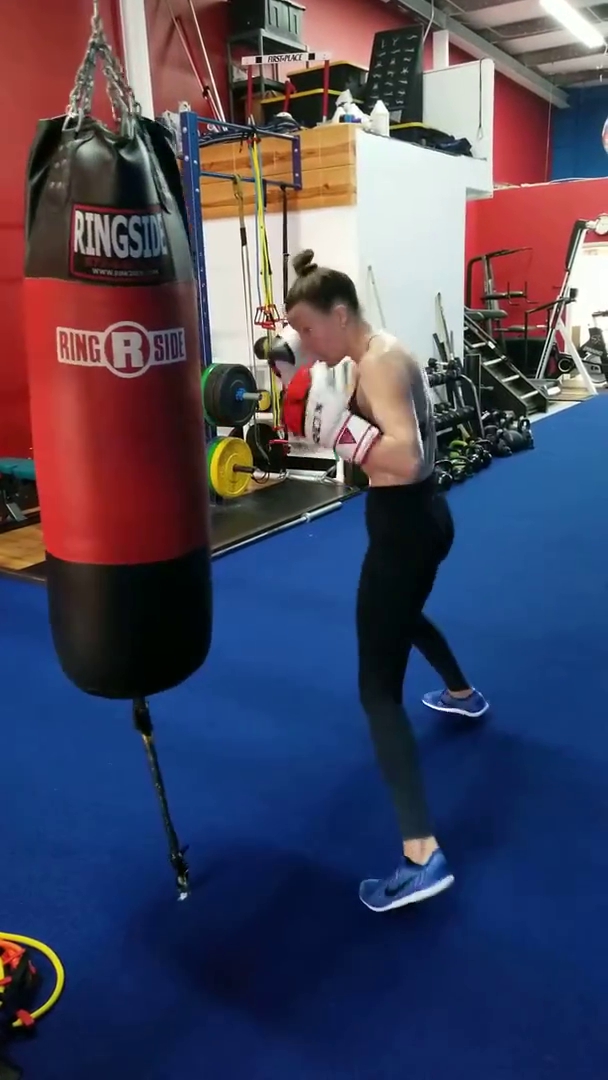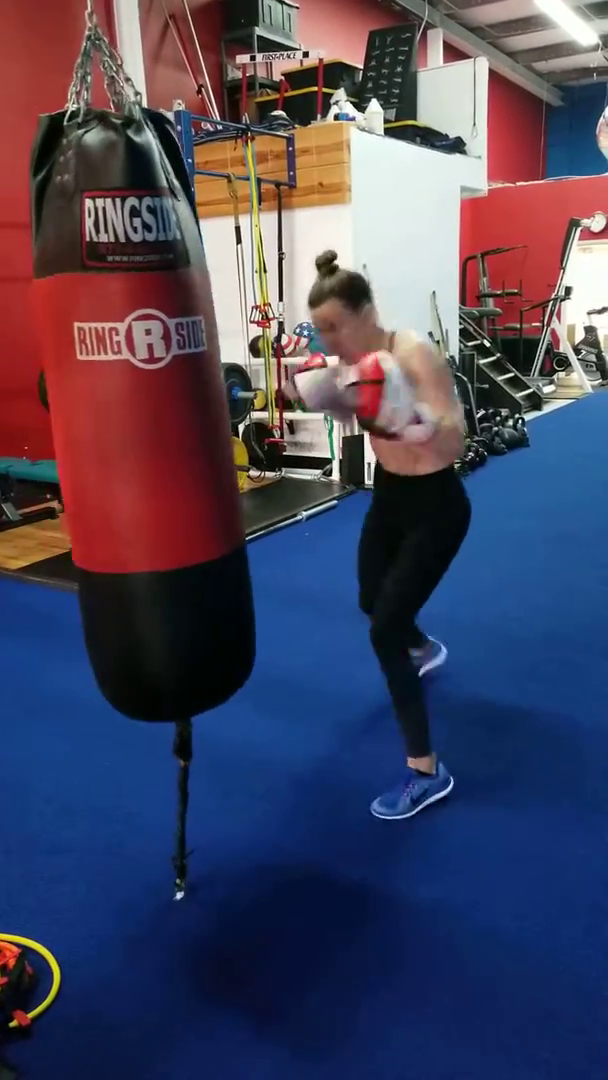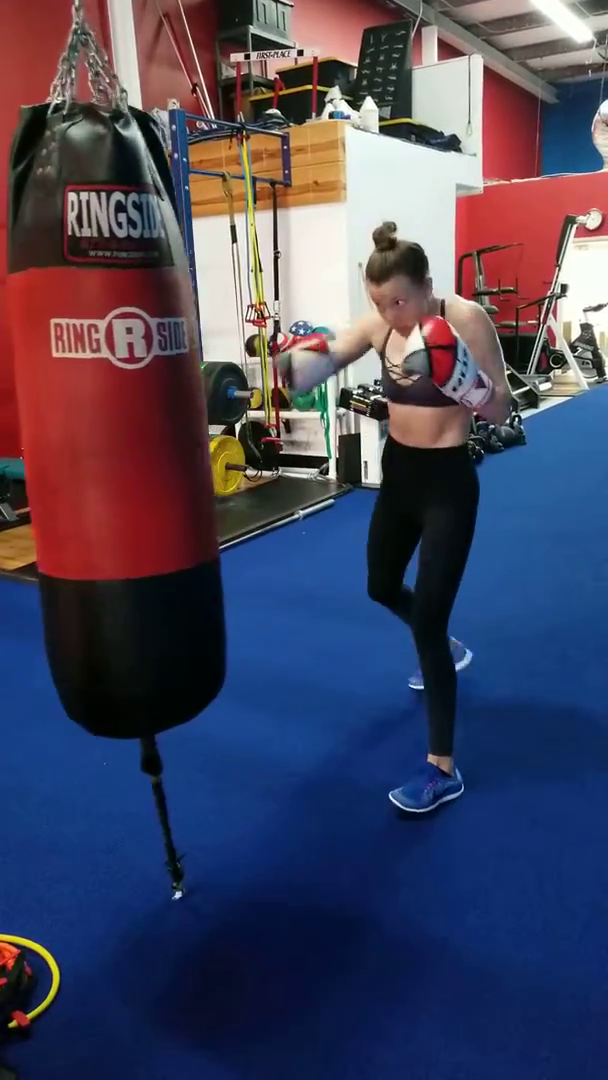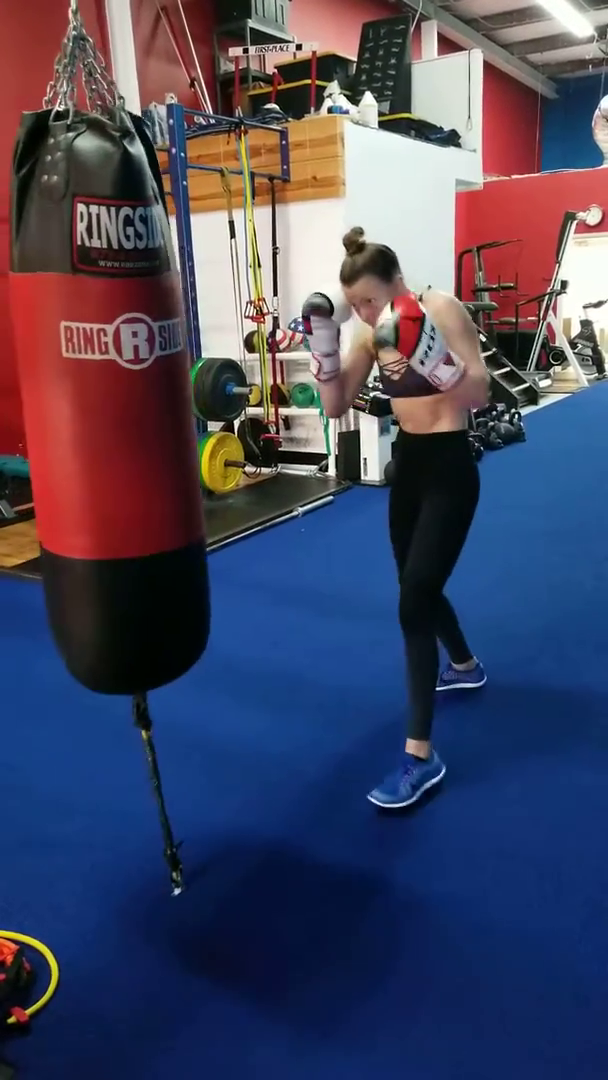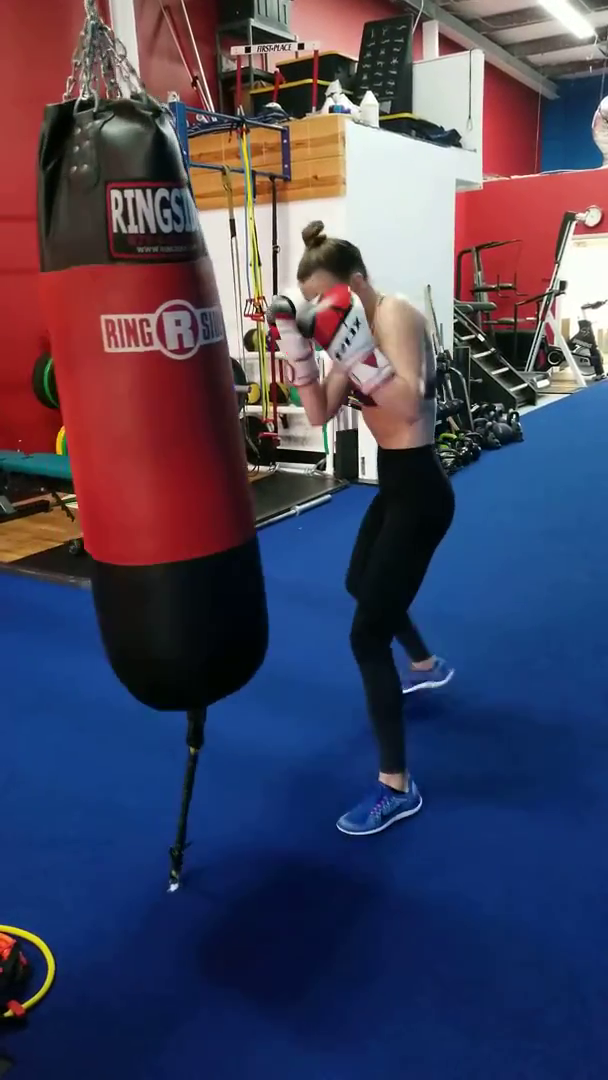
dt=0.4s
person 1, frame 1
left shoulder: (381, 362)
right shoulder: (371, 354)
left elbow: (405, 459)
right elbow: (360, 433)
left wrist: (336, 421)
right wrist: (312, 399)
left hip: (403, 526)
right hip: (422, 517)
left knee: (378, 686)
right knee: (400, 613)
left ankle: (422, 856)
right ankle: (462, 693)
person 1, frame 2
left shoulder: (413, 352)
right shoulder: (354, 352)
left elbow: (452, 441)
left hip: (436, 504)
right hip: (389, 495)
left knee: (385, 632)
right knee: (375, 603)
left ankle: (426, 770)
right ankle: (421, 647)
person 1, frame 3
left shoulder: (467, 318)
right shoulder: (377, 325)
left elbow: (500, 409)
right elbow: (322, 363)
left wrist: (459, 374)
right wrist: (302, 365)
left hip: (446, 481)
right hip: (396, 471)
left knee: (428, 615)
right knee: (382, 589)
left ankle: (443, 768)
right ankle: (448, 655)
person 1, frame 4
left shoulder: (442, 309)
right shoulder: (370, 334)
left elbow: (479, 394)
right elbow: (334, 407)
left wrist: (427, 350)
right wrist: (323, 344)
left hip: (449, 468)
right hip: (407, 464)
left knee: (414, 607)
right knee: (419, 584)
left ankle: (420, 756)
right ankle: (464, 667)
person 1, frame 5
left shoulder: (396, 315)
right shoulder: (354, 326)
left elbow: (408, 407)
right elbow: (321, 414)
left wrist: (353, 348)
right wrist: (296, 347)
left hip: (418, 490)
right hip: (398, 483)
left knee: (366, 632)
right knee: (362, 586)
left ankle: (397, 787)
right ankle: (425, 663)
